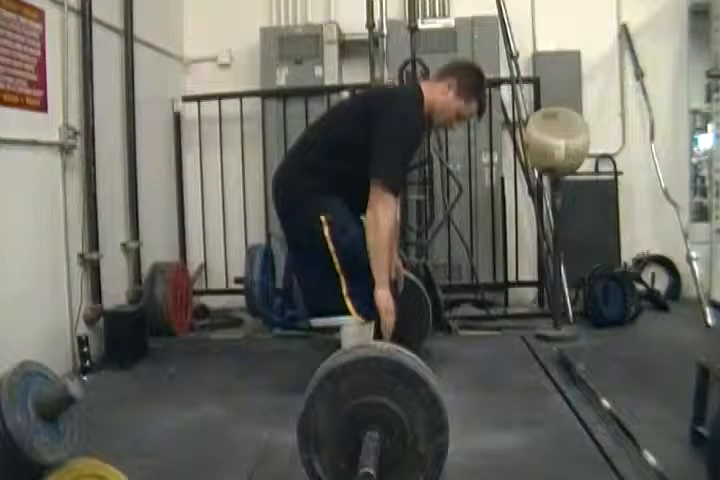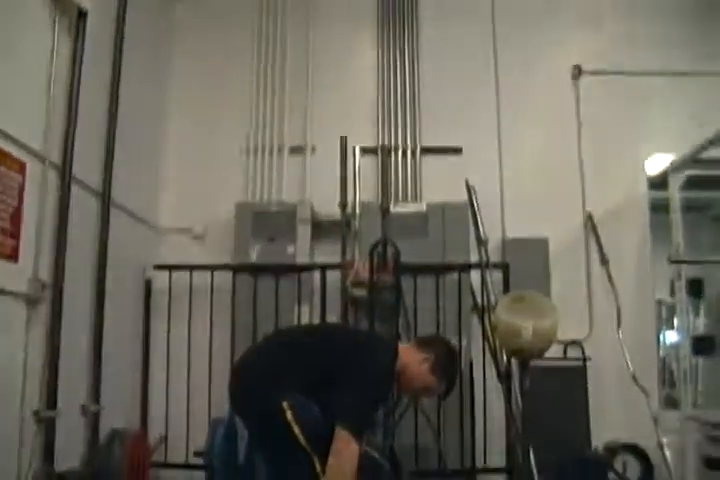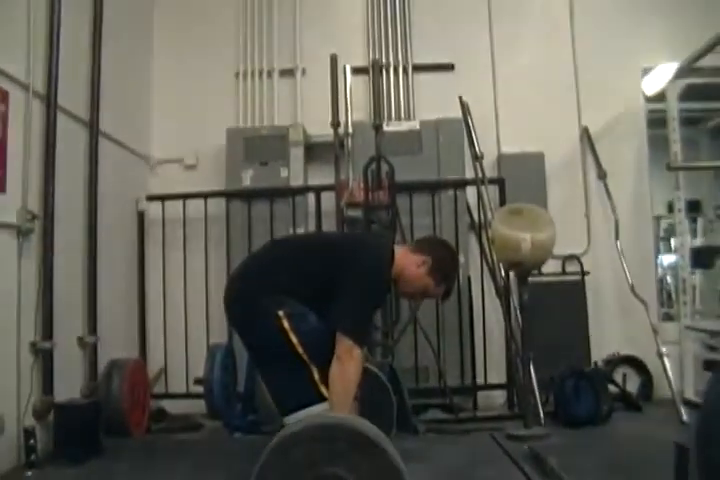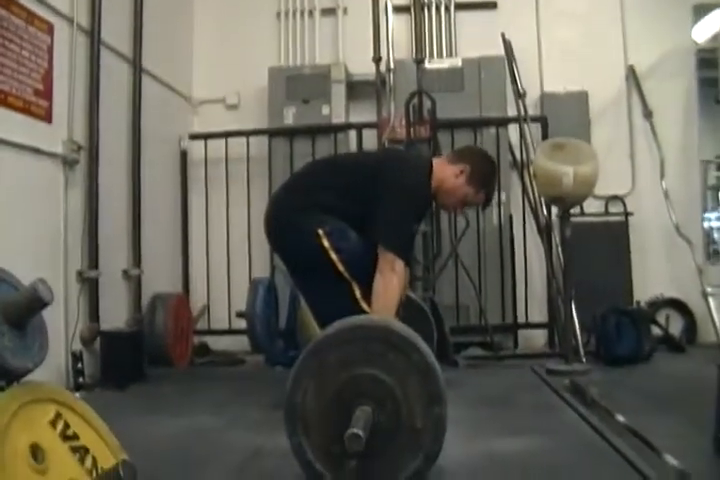
dt=1s
person 1, frame 1
left shoulder: (405, 107)
right shoulder: (402, 113)
left elbow: (388, 196)
right elbow: (381, 203)
left wrist: (392, 251)
right wrist: (382, 285)
left hip: (316, 190)
right hip: (307, 191)
left knee: (359, 291)
right knee: (355, 305)
person 1, frame 2
left shoulder: (378, 356)
right shoulder: (375, 364)
left elbow: (345, 438)
right elbow: (344, 446)
left hip: (261, 378)
right hip: (264, 382)
person 1, frame 3
left shoulder: (374, 260)
right shoulder: (370, 269)
left elbow: (348, 350)
right elbow: (347, 353)
left hip: (258, 293)
right hip: (259, 295)
right knee: (316, 399)
person 1, frame 4
left shoulder: (414, 179)
right shoulder: (409, 181)
left elbow: (397, 264)
right elbow: (389, 267)
left hip: (297, 214)
right hip: (300, 213)
